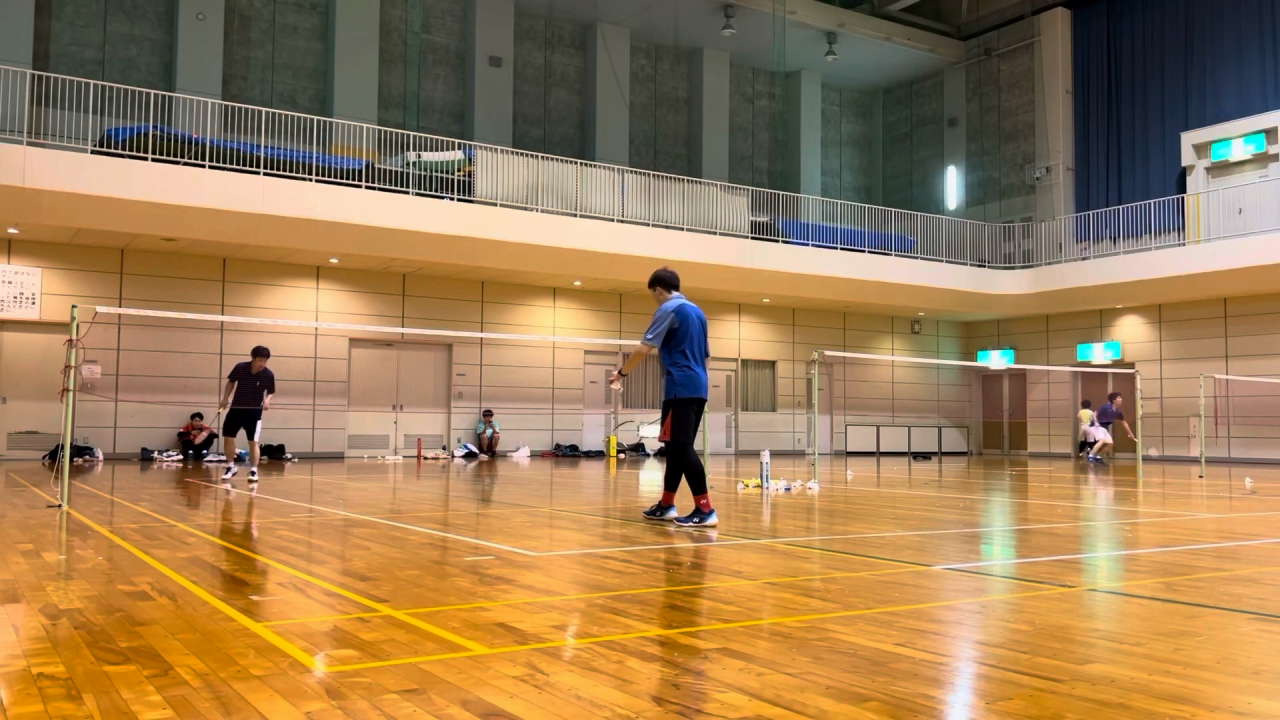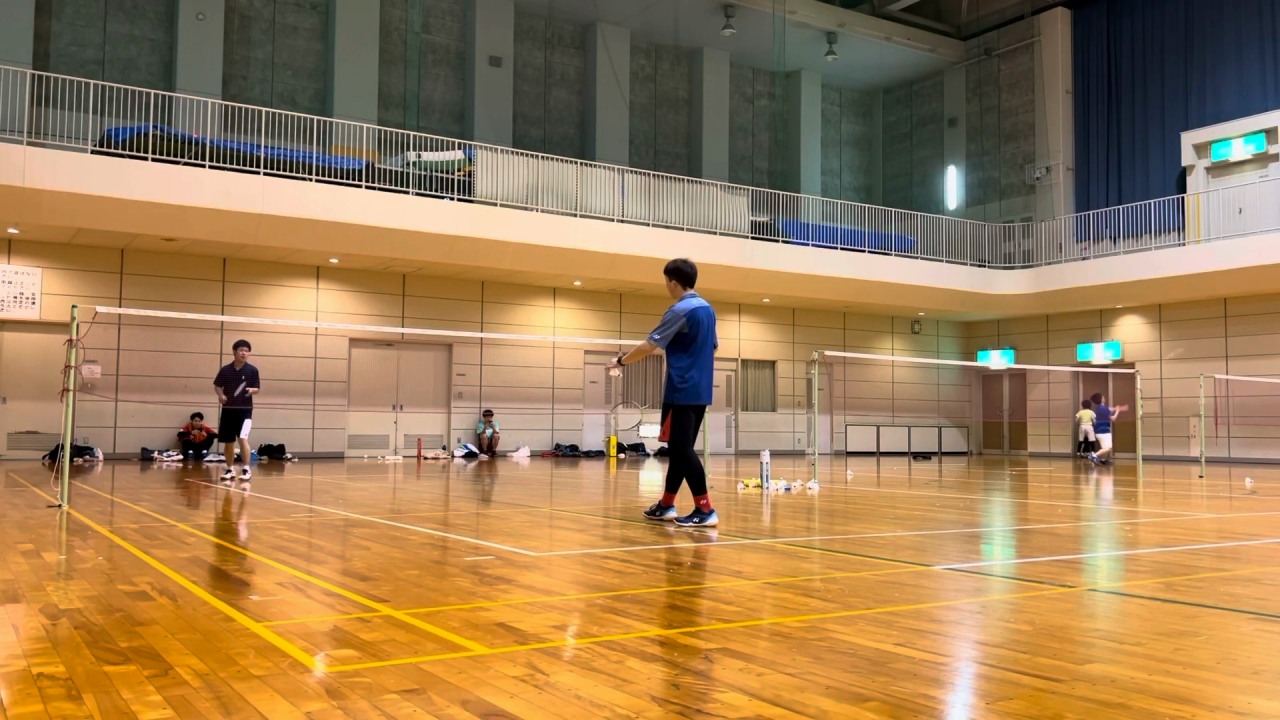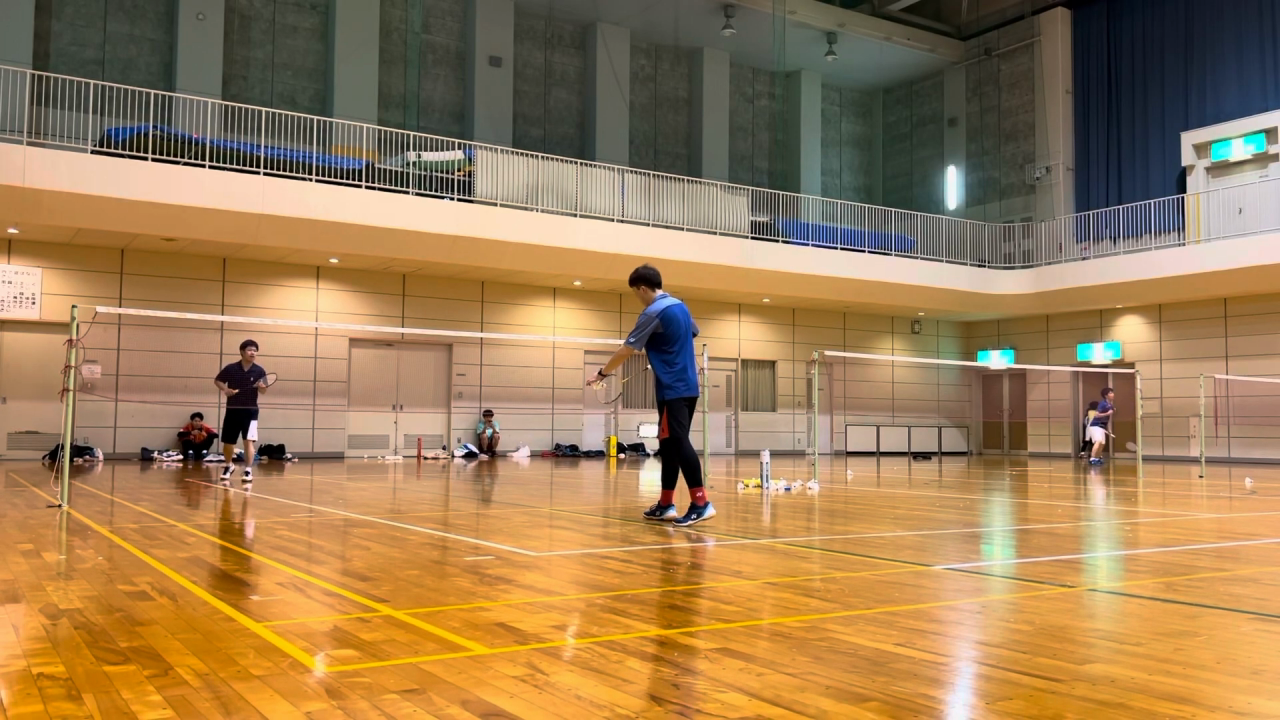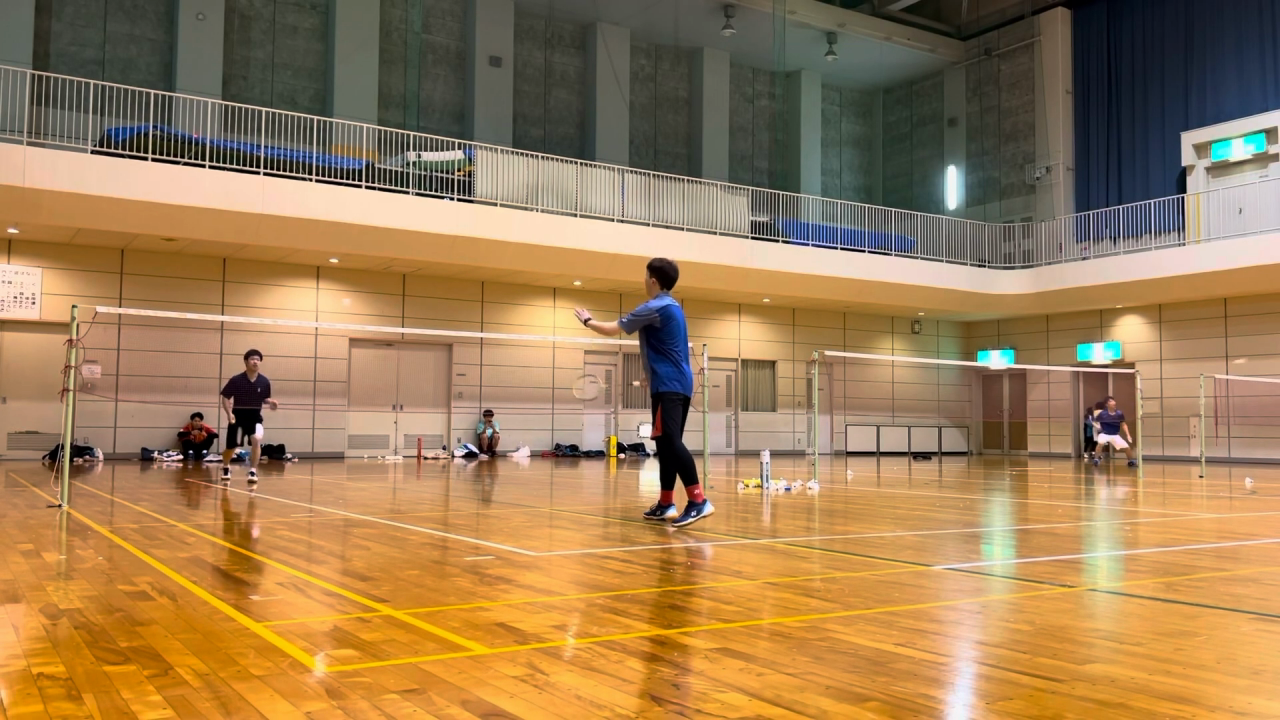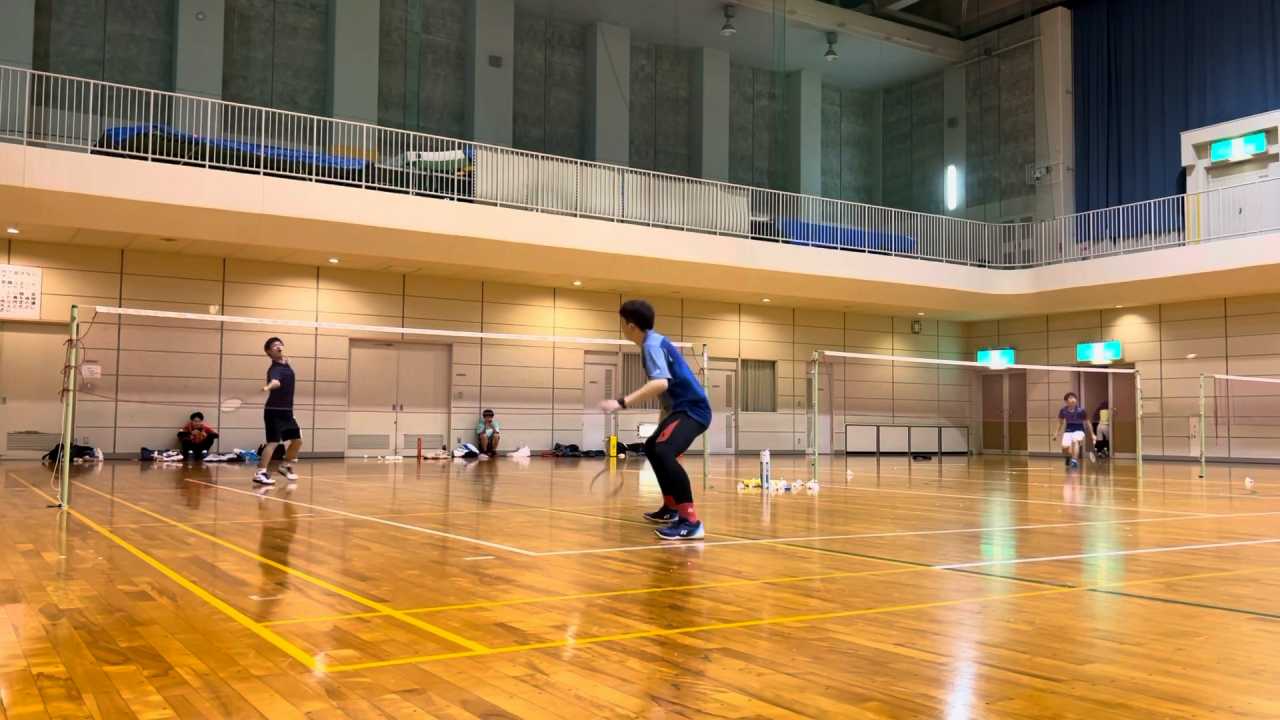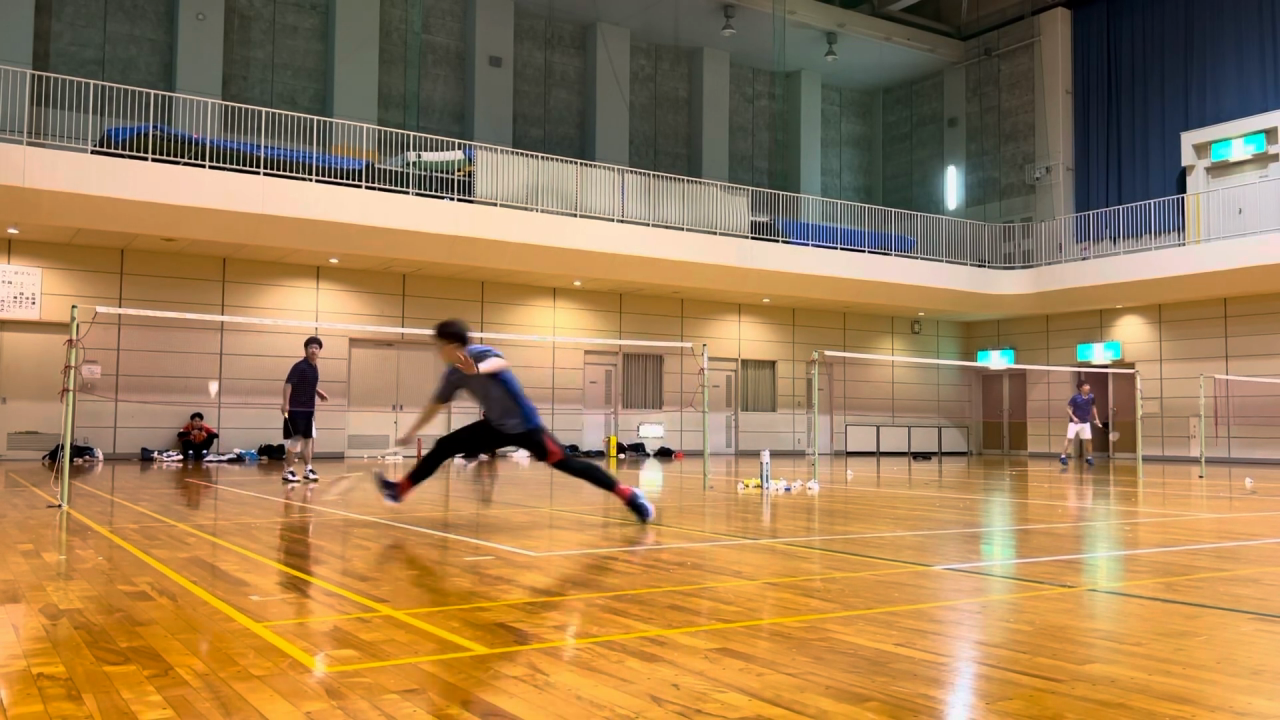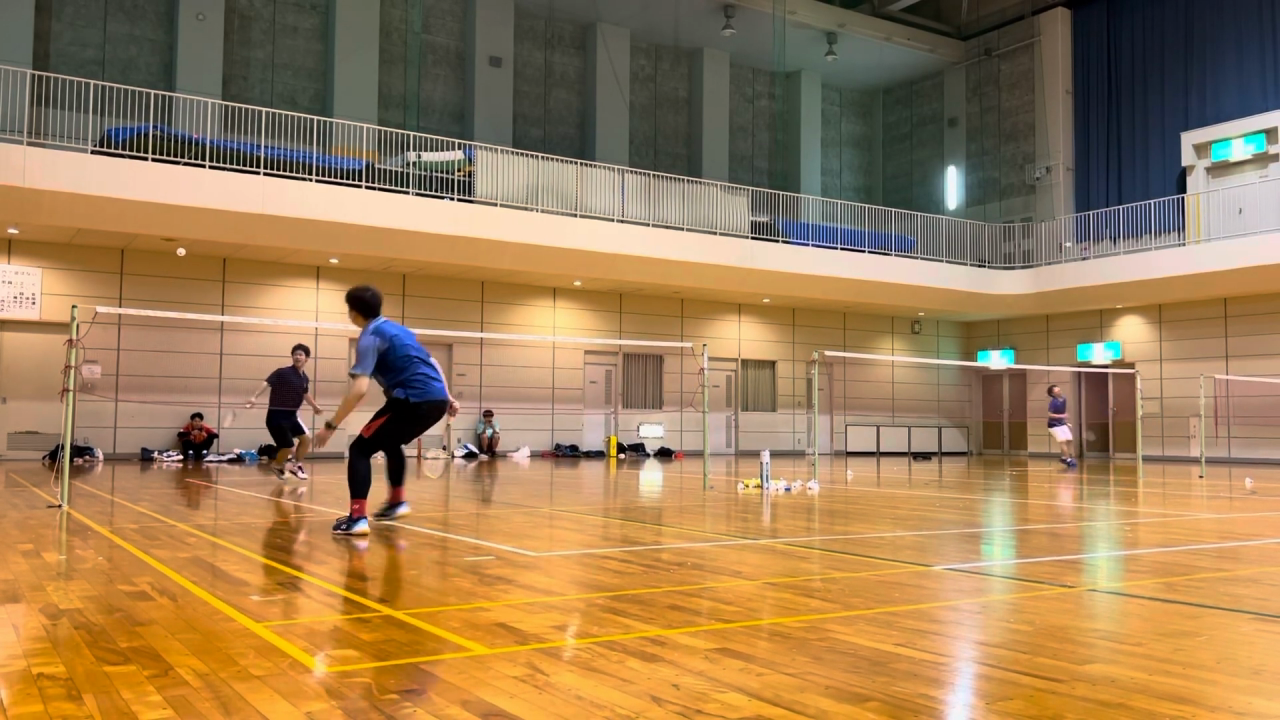
dt=0.7s
person 1, frame 1
left shoulder: (669, 309)
right shoulder: (697, 311)
left elbow: (645, 348)
left wrist: (621, 372)
left hip: (681, 388)
right hip: (698, 388)
left knee: (681, 447)
right knee: (676, 446)
left ankle: (705, 510)
right ankle: (666, 505)
person 1, frame 2
left shoulder: (680, 311)
right shoulder: (707, 309)
left elbow: (649, 346)
right elbow: (712, 348)
left wrist: (621, 361)
left hip: (682, 392)
right hip: (700, 390)
left knee: (682, 449)
right knee: (679, 448)
left ankle: (705, 510)
right ankle: (666, 505)
person 1, frame 3
left shoulder: (653, 312)
right shoulder: (680, 306)
left elbow: (626, 350)
right elbow: (693, 334)
left wrist: (602, 374)
left hip: (673, 388)
right hip: (687, 385)
left knee: (679, 443)
right knee: (669, 443)
left ankle: (701, 503)
right ankle: (666, 504)
person 1, frame 4
left shoulder: (654, 308)
right shoulder: (674, 308)
left elbow: (613, 329)
left wrist: (587, 320)
right wrist: (650, 371)
left hip: (668, 385)
right hip: (680, 384)
left knee: (670, 441)
right knee: (666, 443)
left ankle: (698, 501)
right ankle: (666, 504)
person 1, frame 5
left shoulder: (654, 345)
right shoulder: (654, 343)
left elbow: (661, 382)
left wrist: (622, 402)
right wrist: (667, 418)
left hip: (692, 411)
right hip: (683, 410)
left knee: (661, 452)
right knee: (655, 448)
left ankle: (690, 522)
right ankle: (671, 507)
person 1, frame 6
left shoulder: (481, 354)
right shoulder: (453, 374)
left elbow: (502, 363)
right elbow: (436, 404)
left wrist: (477, 369)
right wrist: (411, 432)
left hip: (525, 425)
right hip: (494, 426)
left knee: (566, 464)
right knee: (443, 447)
left ankle: (630, 496)
right ankle: (400, 490)
person 1, frame 7
left shoulder: (370, 337)
right shoulder: (398, 330)
left elbow: (359, 387)
right elbow: (432, 364)
left wrist: (331, 424)
right wrist: (448, 397)
left hip: (412, 401)
right hip: (437, 400)
left knee: (360, 450)
right knee: (391, 443)
left ankle: (357, 518)
right ankle: (396, 501)
